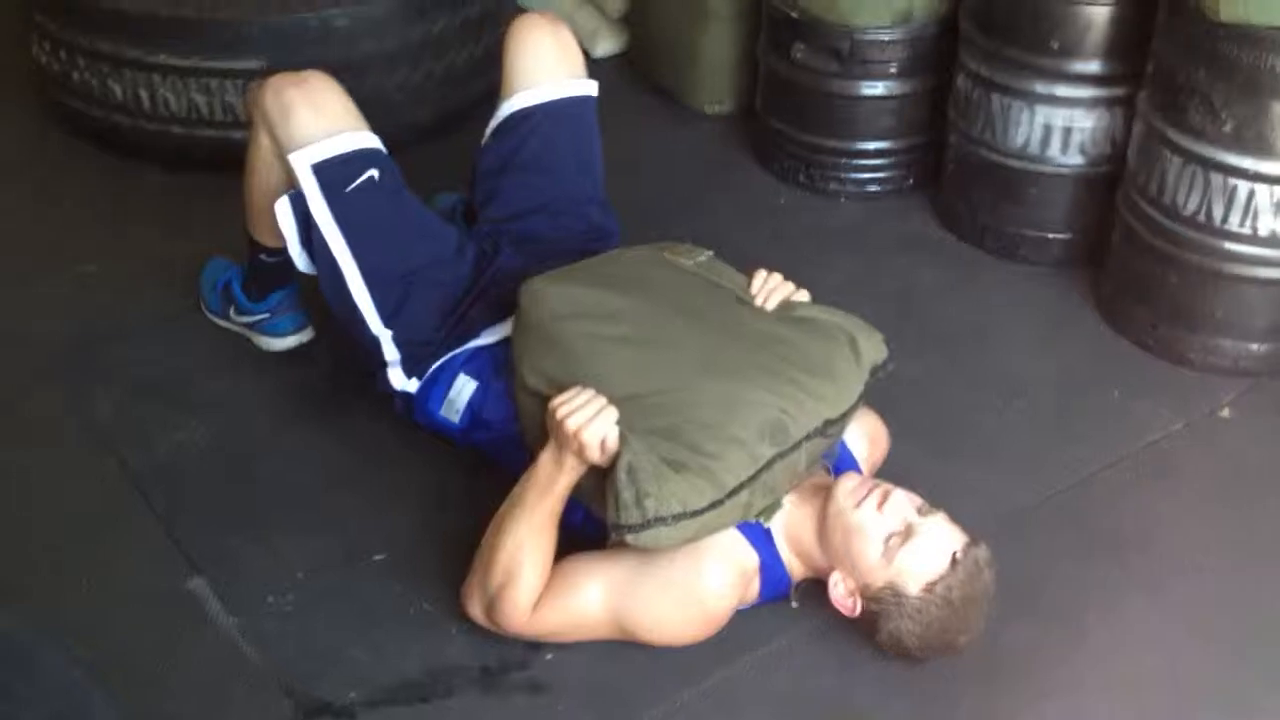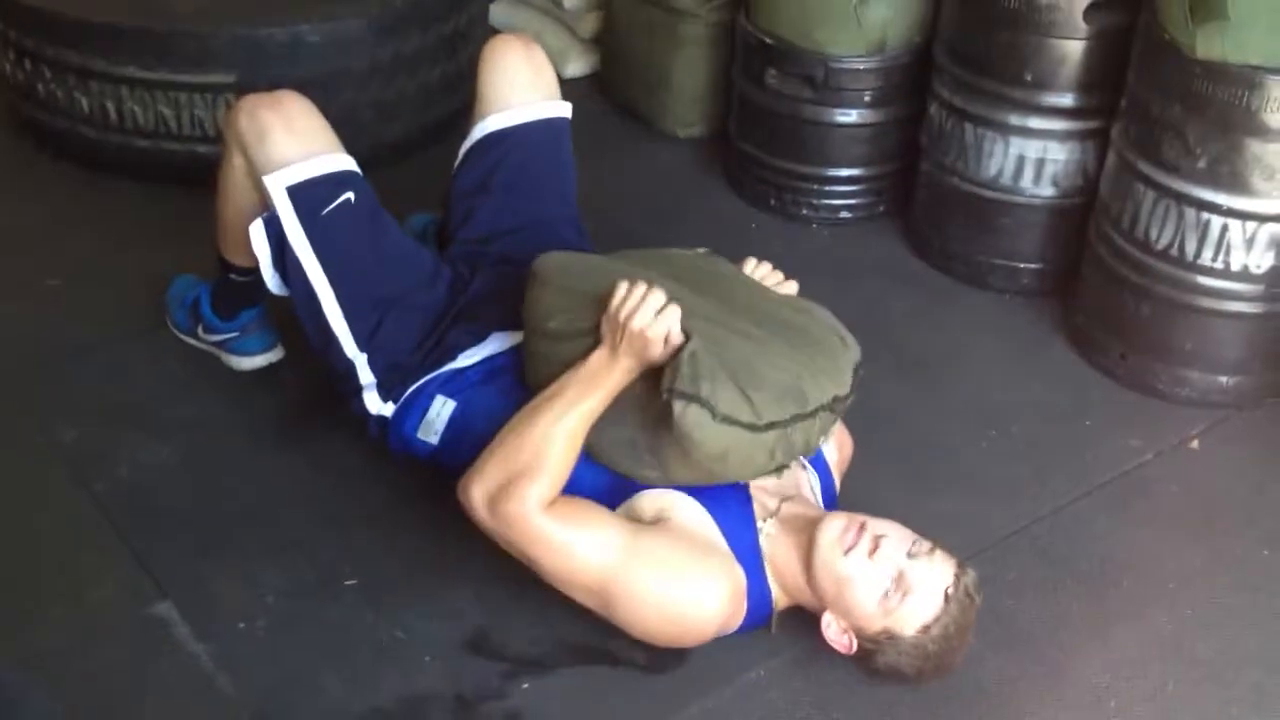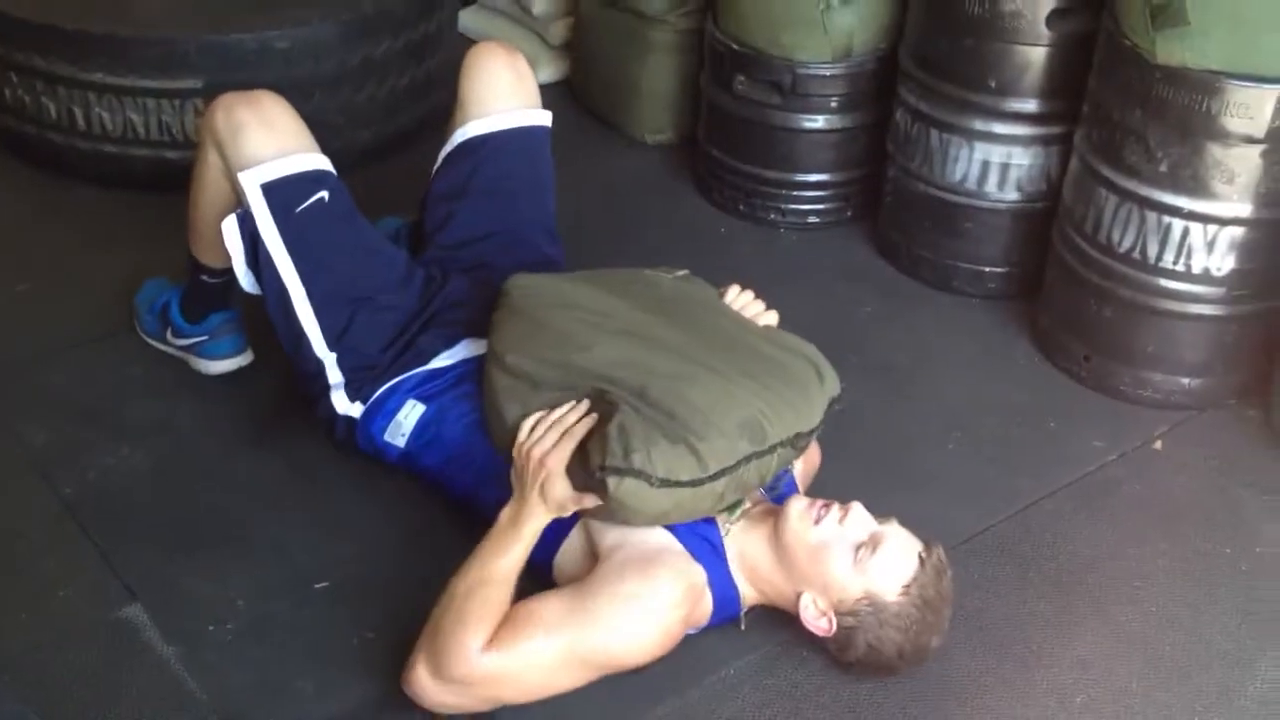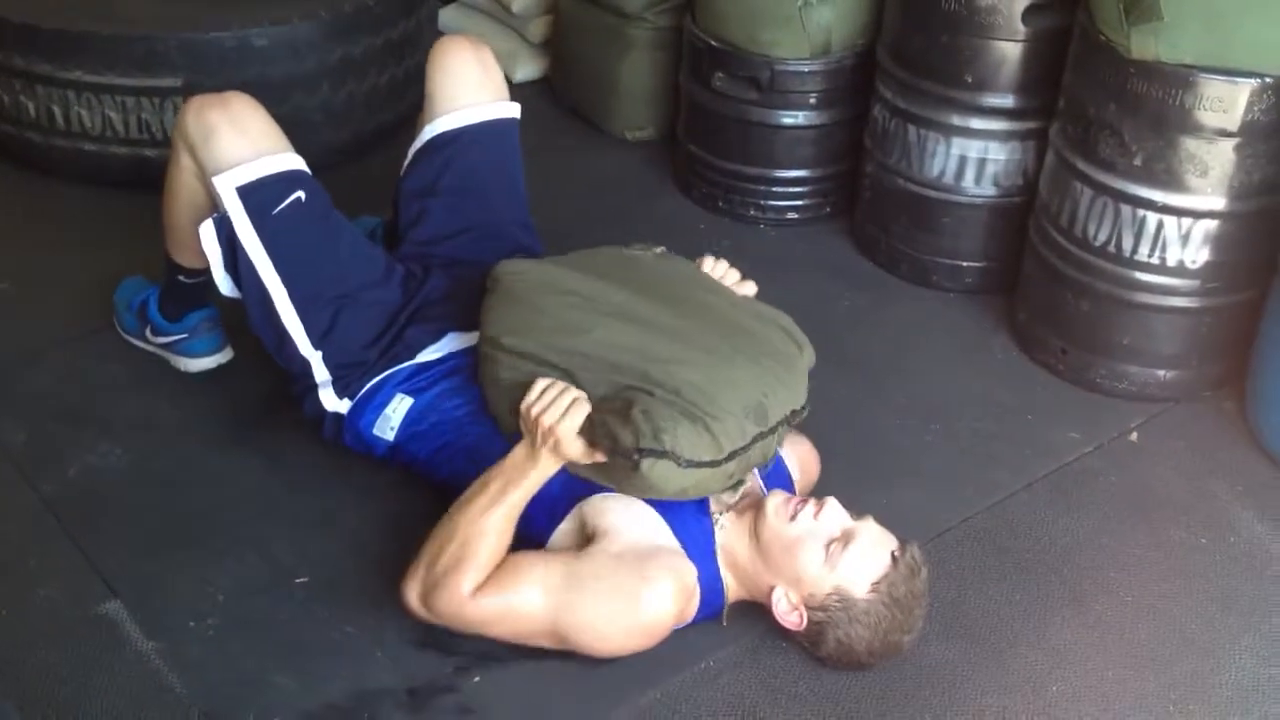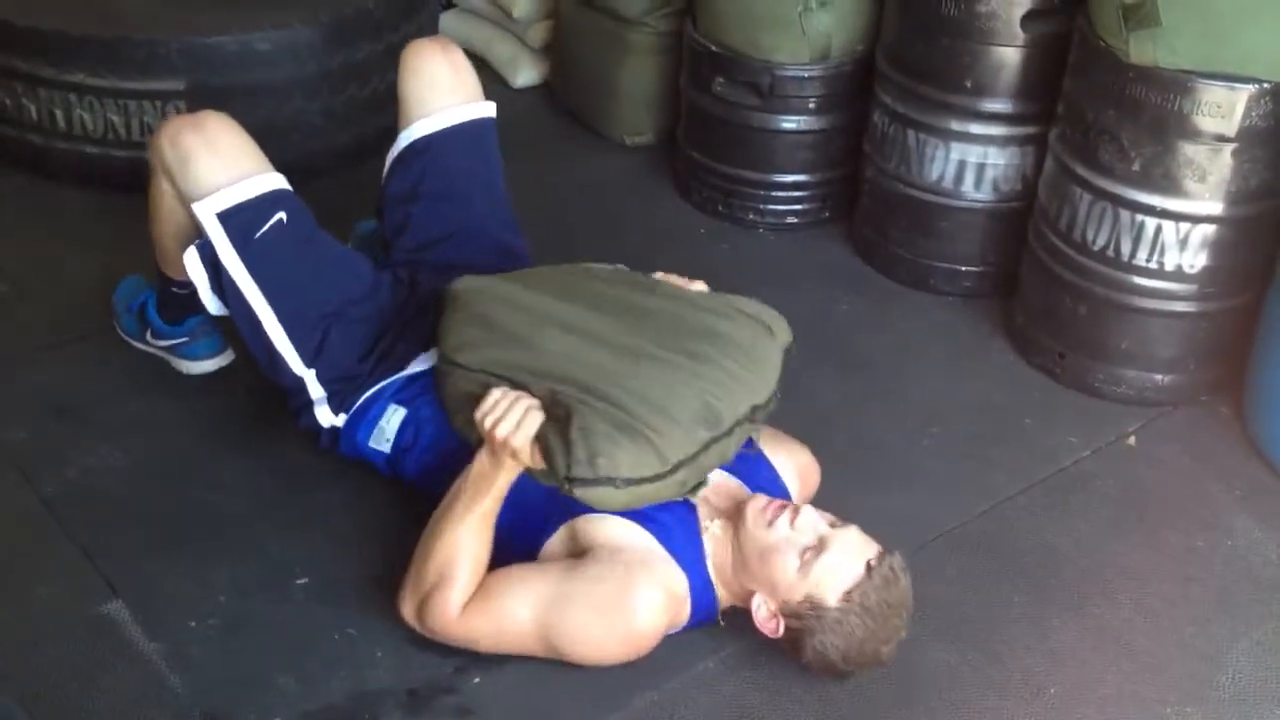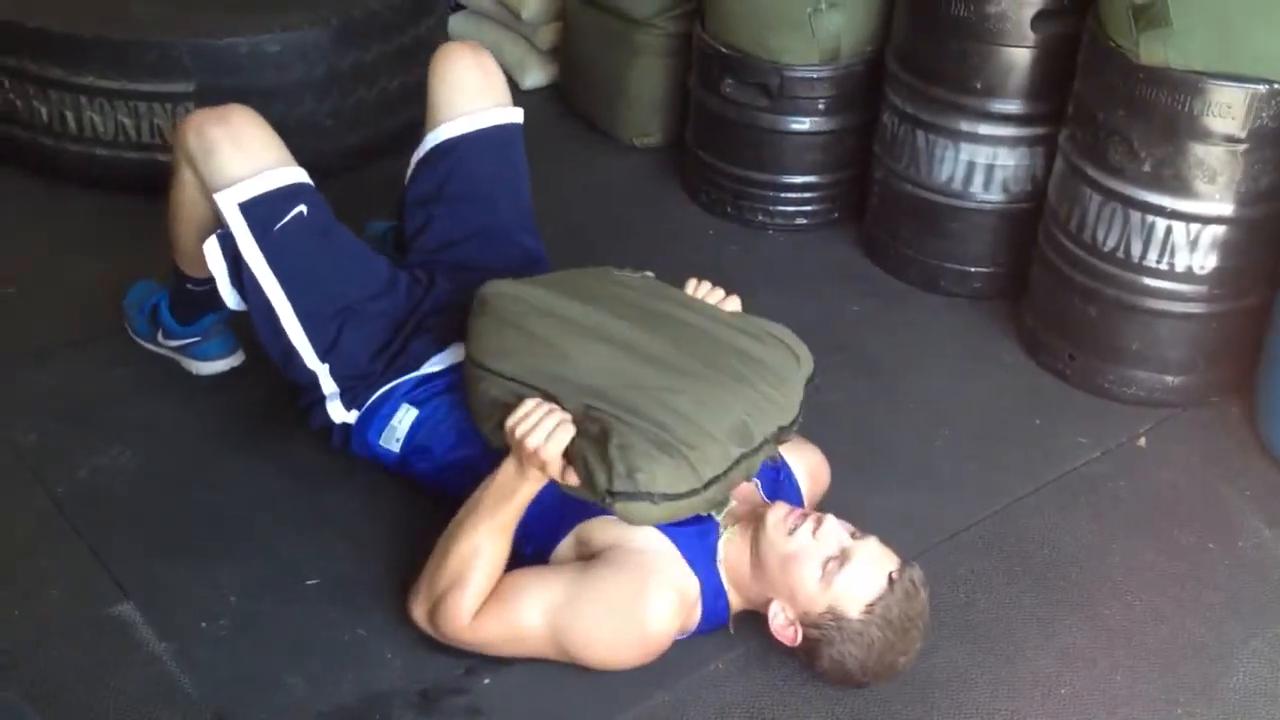
dt=0.7s
person 1, frame 1
left shoulder: (708, 585)
right shoulder: (854, 444)
left elbow: (494, 604)
left wrist: (562, 456)
right wrist: (780, 321)
left hip: (454, 347)
left knee: (292, 97)
right knee: (538, 33)
left ankle: (264, 297)
right ankle: (475, 223)
person 1, frame 2
left shoulder: (697, 593)
right shoulder: (820, 458)
left elbow: (494, 498)
left wrist: (615, 360)
left hip: (425, 369)
left knee: (268, 117)
right knee: (510, 54)
left ankle: (231, 313)
right ankle: (450, 246)
person 1, frame 3
left shoulder: (662, 598)
right shoulder: (785, 471)
left wrist: (529, 508)
left hip: (394, 376)
left knee: (243, 116)
right knee: (493, 61)
left ankle: (199, 318)
right ankle: (419, 246)
person 1, frame 4
left shoulder: (648, 593)
right shoulder: (783, 465)
left elbow: (433, 592)
left wrist: (537, 457)
left hip: (379, 372)
right hip: (493, 307)
left knee: (215, 118)
right knee: (460, 56)
left ankle: (179, 317)
right ankle: (400, 245)
person 1, frame 5
left shoulder: (641, 604)
right shoulder: (787, 472)
left elbow: (429, 608)
left wrist: (498, 459)
left hip: (374, 384)
left knee: (193, 140)
right knee: (431, 57)
left ankle: (176, 320)
right ankle: (391, 258)
person 1, frame 6
left shoulder: (651, 606)
right shoulder: (800, 474)
left elbow: (442, 612)
left wrist: (523, 470)
left hip: (388, 382)
left knee: (217, 133)
right knee: (463, 61)
left ankle: (189, 320)
right ankle: (408, 254)
